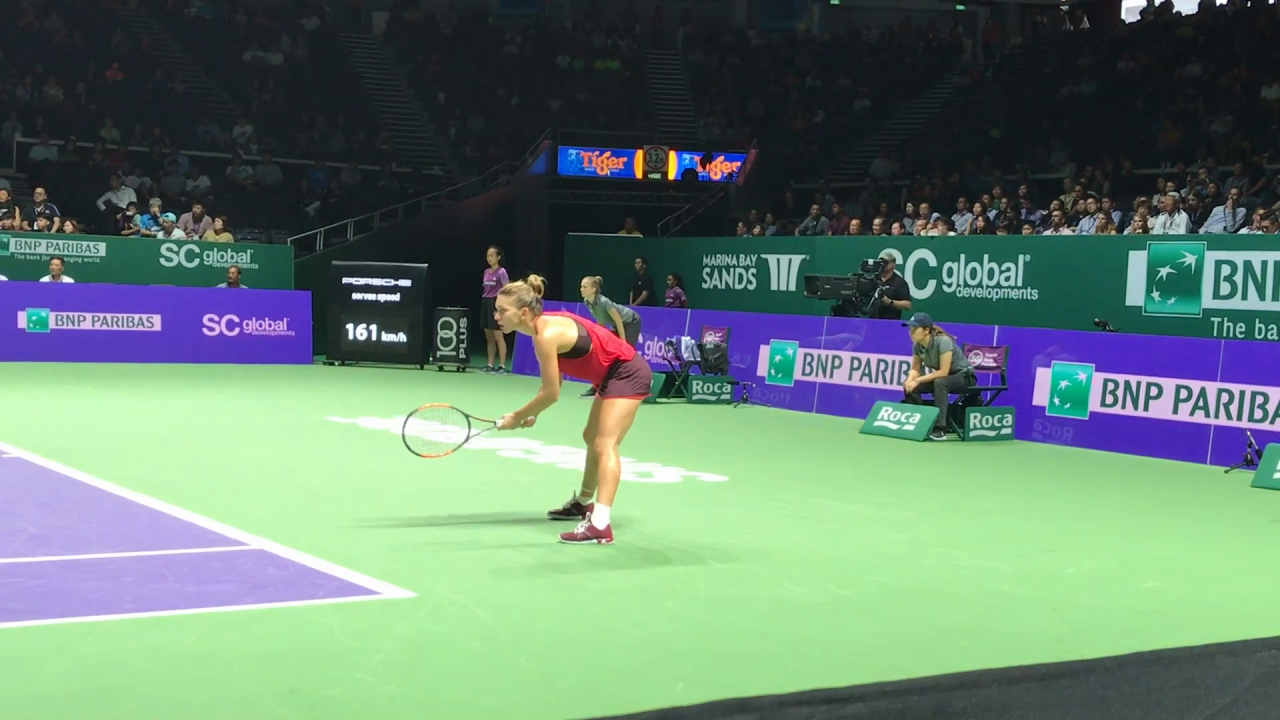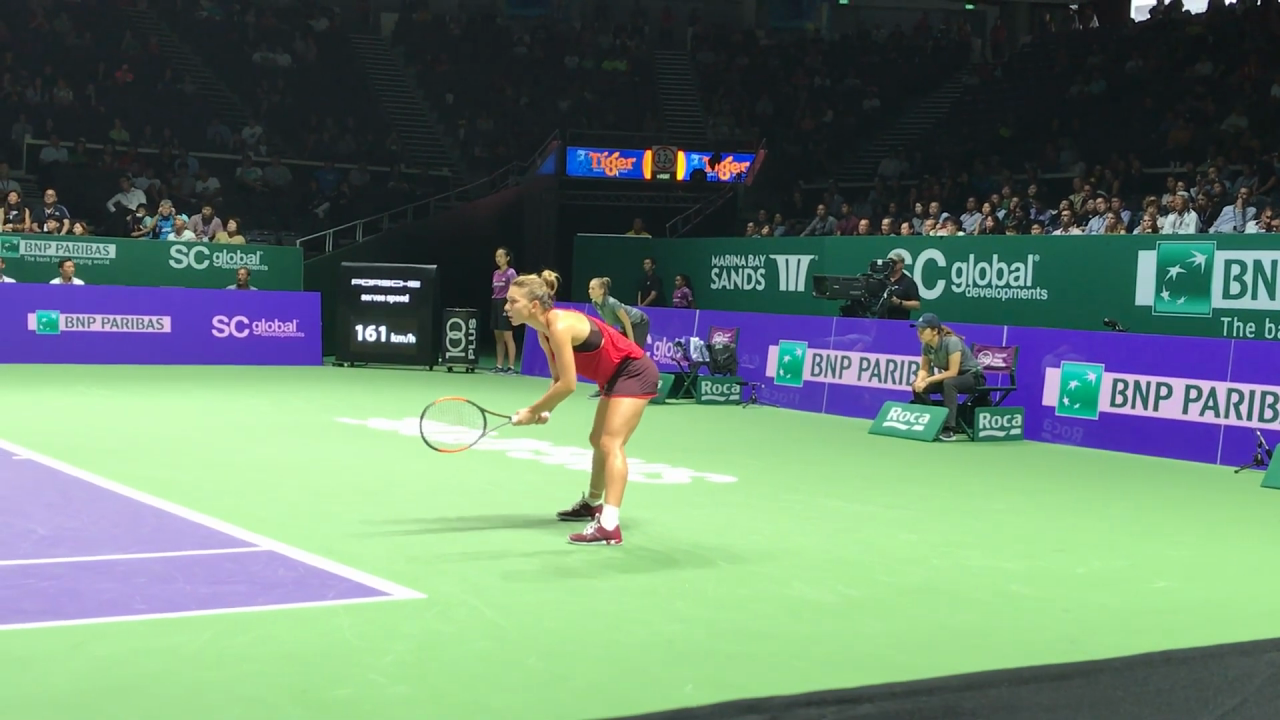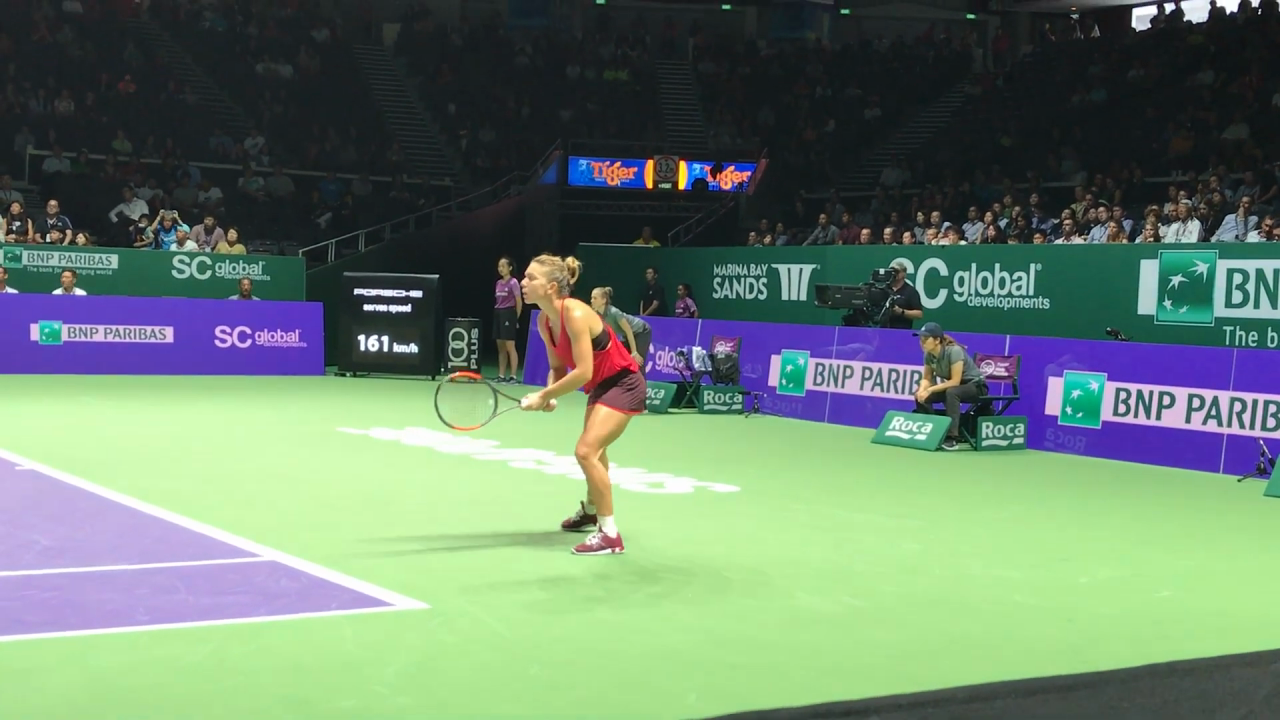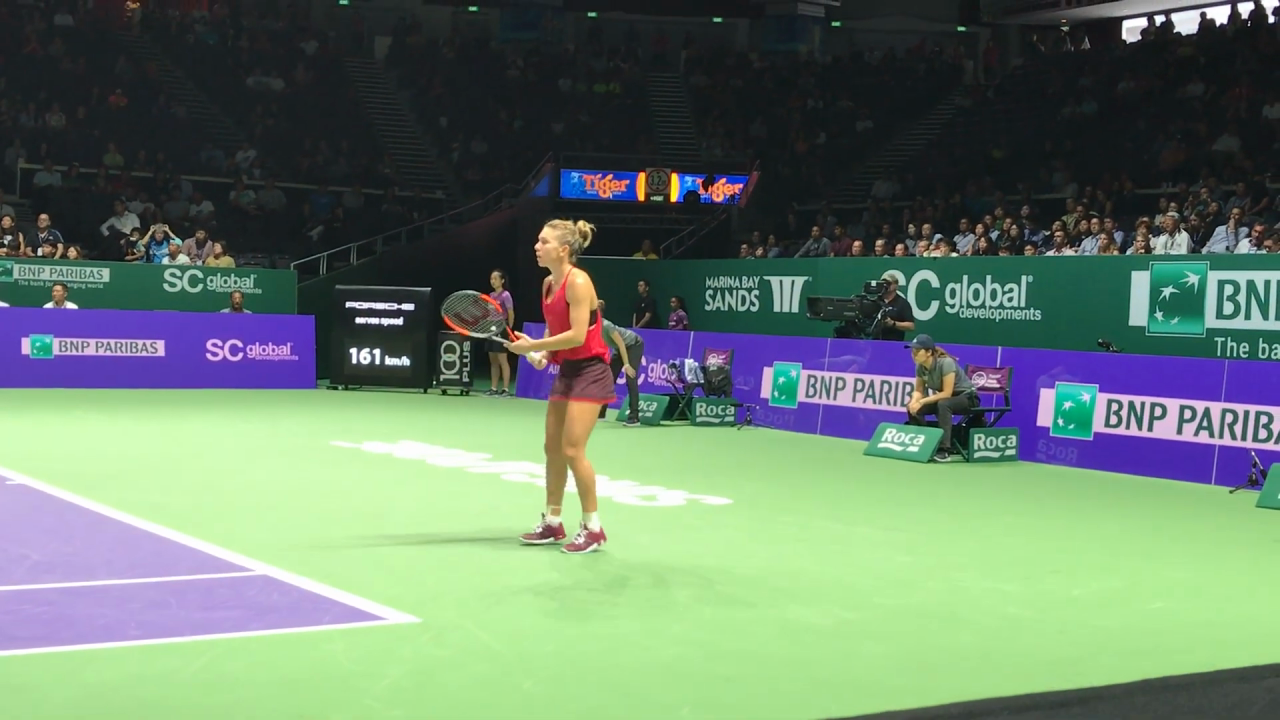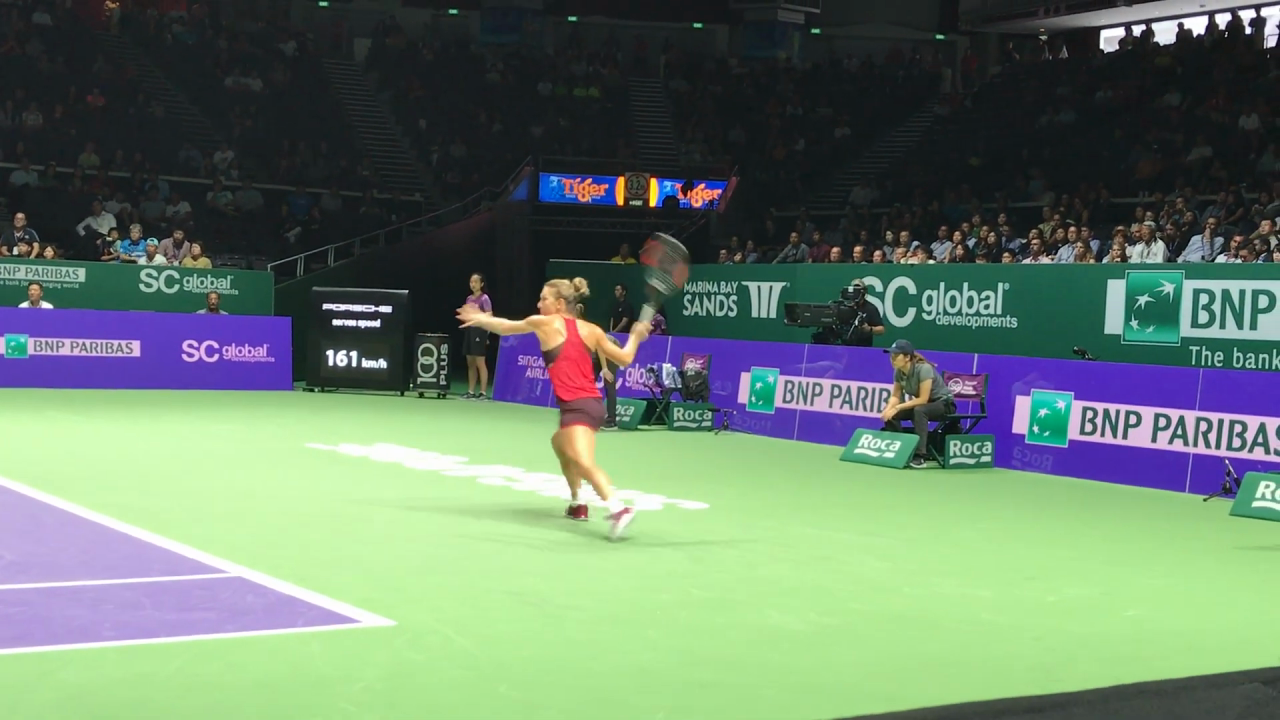
dt=1s
person 1, frame 1
left shoulder: (547, 334)
right shoulder: (541, 329)
left elbow: (551, 393)
right elbow: (550, 383)
left wrist: (517, 417)
right wrist: (532, 414)
left hip: (628, 373)
right hip: (612, 375)
left knee: (605, 444)
right knee: (592, 438)
left ankle: (600, 525)
right ankle: (583, 502)
person 1, frame 2
left shoulder: (560, 326)
right shoulder: (544, 333)
left elbow: (568, 384)
right elbow: (559, 379)
left wrist: (533, 410)
right wrist: (545, 410)
left hip: (635, 372)
right hip: (616, 376)
left knee: (610, 444)
right knee: (598, 441)
left ankle: (609, 525)
right ankle: (592, 503)
person 1, frame 3
left shoulder: (576, 315)
right shoulder: (544, 321)
left elbow: (583, 373)
right elbow: (558, 367)
left wrist: (543, 395)
right wrist: (548, 395)
left hip: (624, 384)
right hip: (602, 386)
left knee: (586, 451)
right knee: (592, 451)
left ankle: (610, 534)
right ankle: (591, 510)
person 1, frame 4
left shoulder: (578, 282)
right shoulder: (549, 284)
left elbow: (578, 335)
left wrist: (533, 346)
right wrist: (542, 352)
left hip: (589, 373)
right hip: (567, 371)
left knee: (572, 450)
right knee: (553, 449)
left ankle: (593, 528)
right ankle: (553, 523)
person 1, frame 5
left shoulder: (544, 323)
right shoulder: (591, 329)
left elbow: (506, 327)
right elbow: (624, 360)
left wrist: (480, 319)
right wrist: (636, 337)
left hip: (576, 407)
right hip: (593, 405)
left knee: (584, 464)
right knee: (560, 444)
left ankle: (618, 508)
right ankle: (577, 504)
